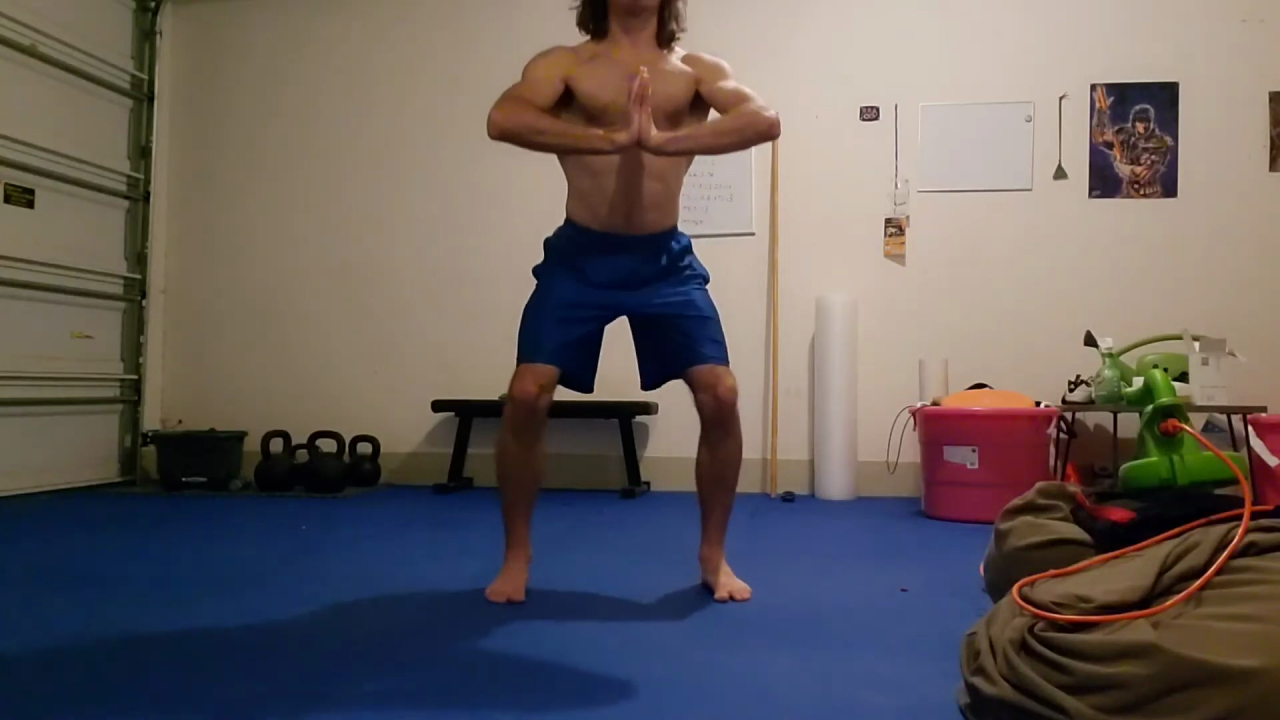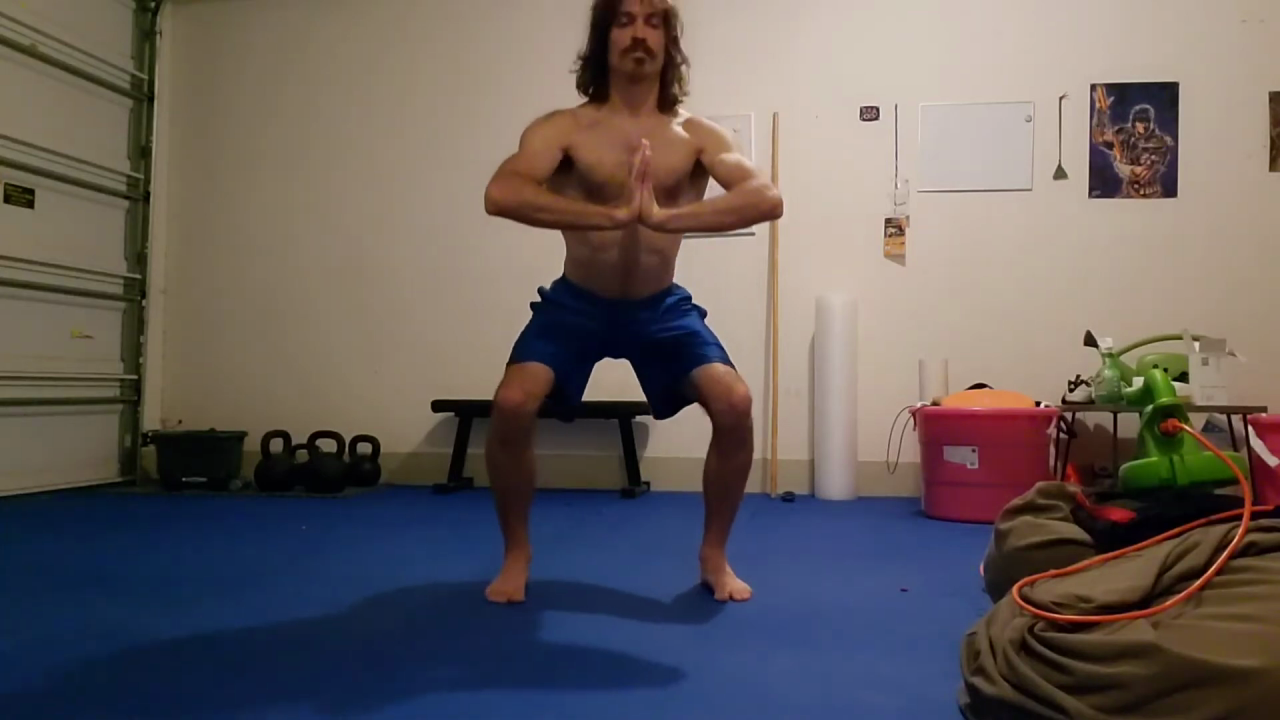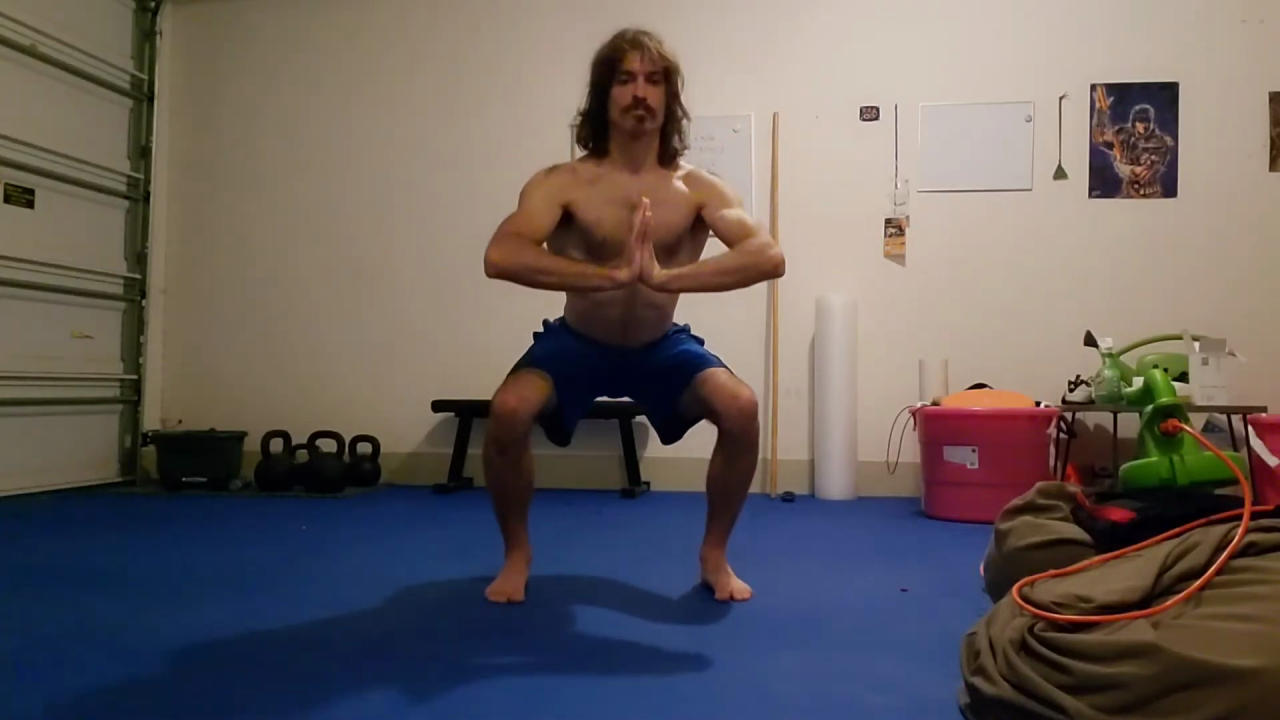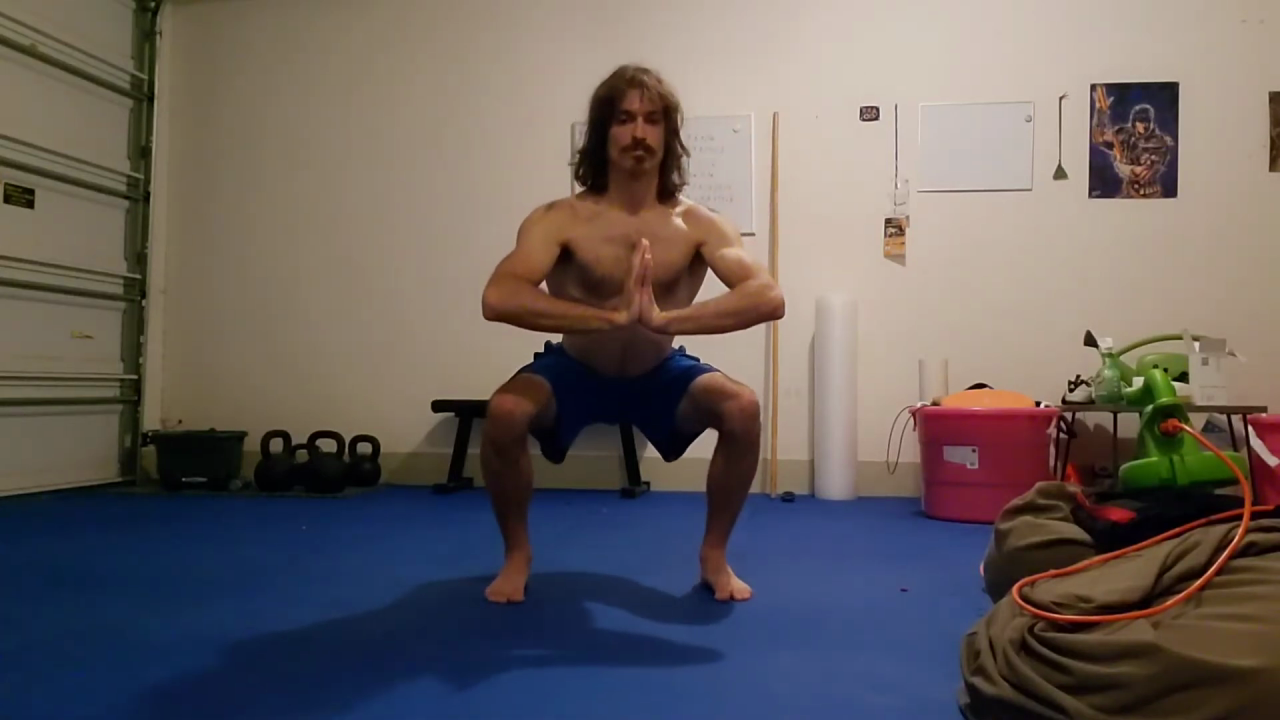
dt=0.7s
person 1, frame 1
left shoulder: (697, 69)
right shoulder: (564, 63)
left elbow: (765, 120)
right elbow: (503, 119)
left wrist: (664, 140)
right wrist: (612, 138)
left hip: (665, 260)
right hip: (580, 258)
left knee: (720, 396)
right knee: (527, 396)
left ankle: (713, 554)
right ankle: (518, 554)
person 1, frame 2
left shoulder: (697, 134)
right shoulder: (562, 128)
left elbow: (767, 198)
right elbow: (500, 195)
left wrist: (665, 216)
right wrist: (614, 214)
left hip: (661, 307)
right hip: (575, 305)
left knee: (734, 404)
right knee: (512, 405)
left ankle: (714, 554)
right ankle: (517, 553)
person 1, frame 3
left shoulder: (698, 188)
right shoulder: (561, 183)
left elbow: (769, 257)
right elbow: (500, 257)
left wrist: (666, 277)
right wrist: (614, 274)
left hip: (661, 346)
right hip: (575, 343)
left knee: (740, 408)
right knee: (508, 411)
left ankle: (714, 554)
right ankle: (517, 552)
person 1, frame 4
left shoulder: (698, 224)
right shoulder: (559, 220)
left elbow: (768, 298)
right elbow: (498, 299)
left wrist: (664, 319)
right wrist: (613, 317)
left hip: (659, 374)
right hip: (575, 371)
left knee: (741, 408)
right knee: (505, 412)
left ankle: (714, 554)
right ankle: (517, 553)
